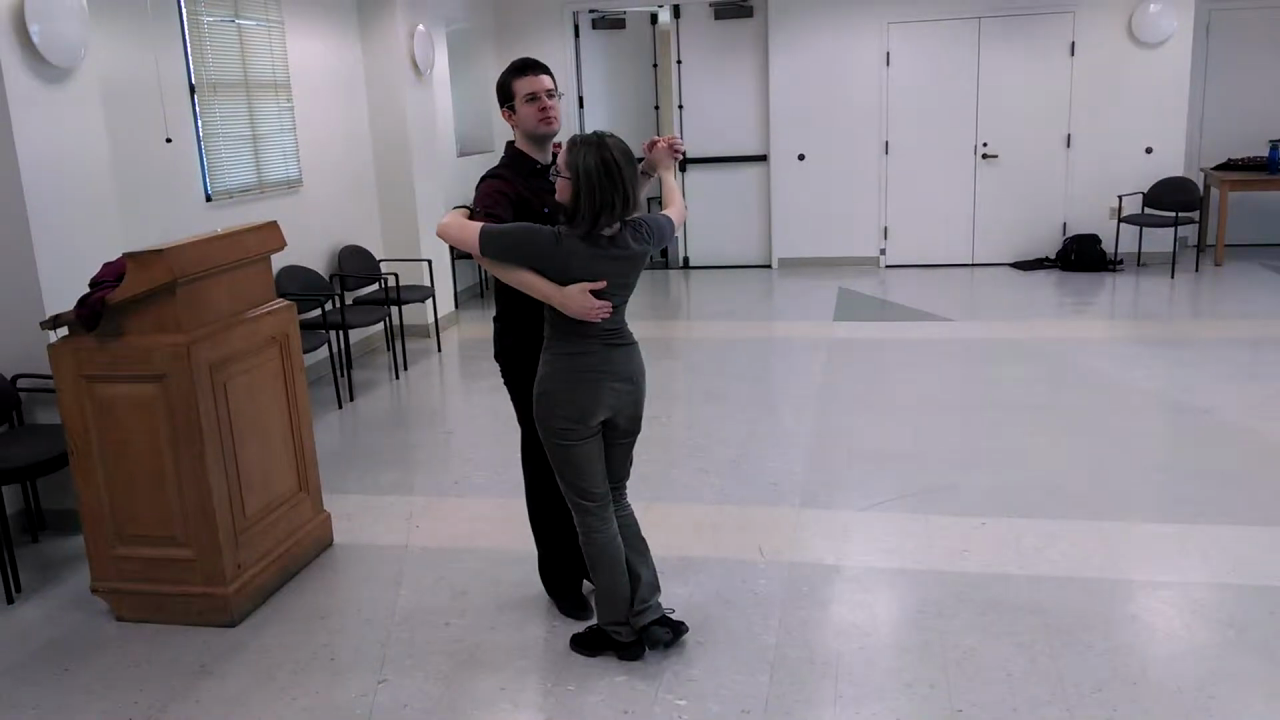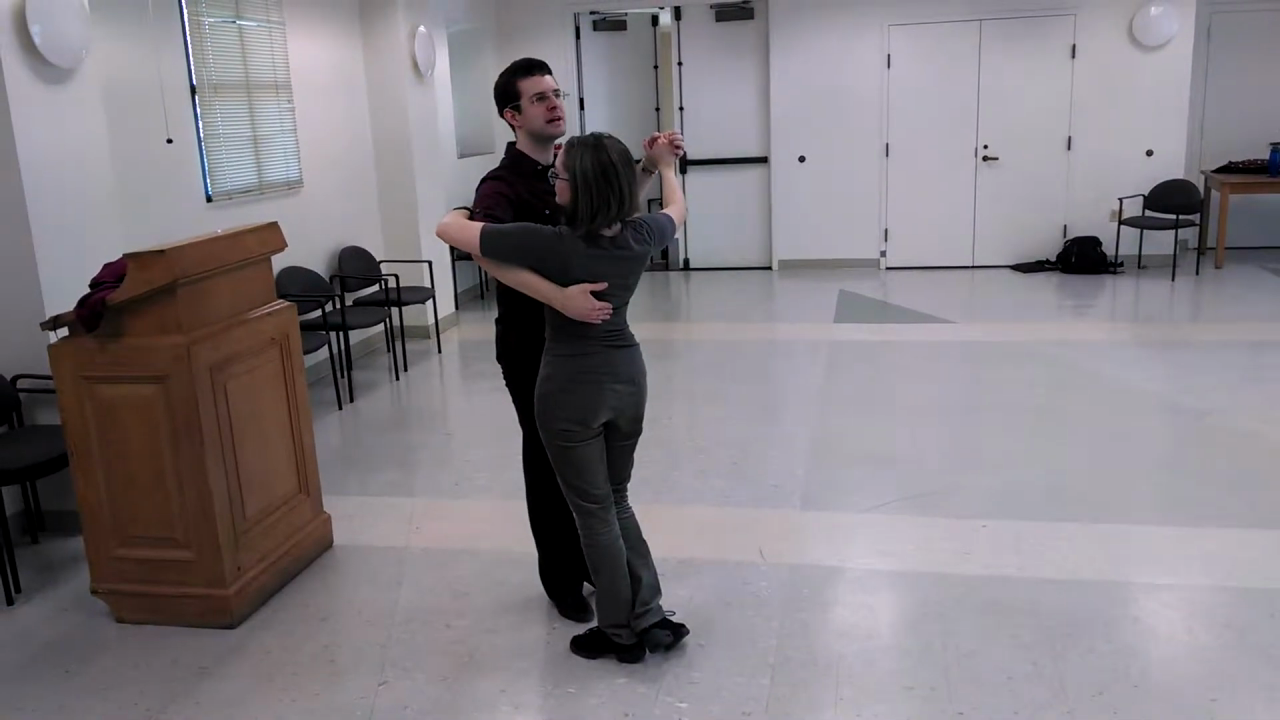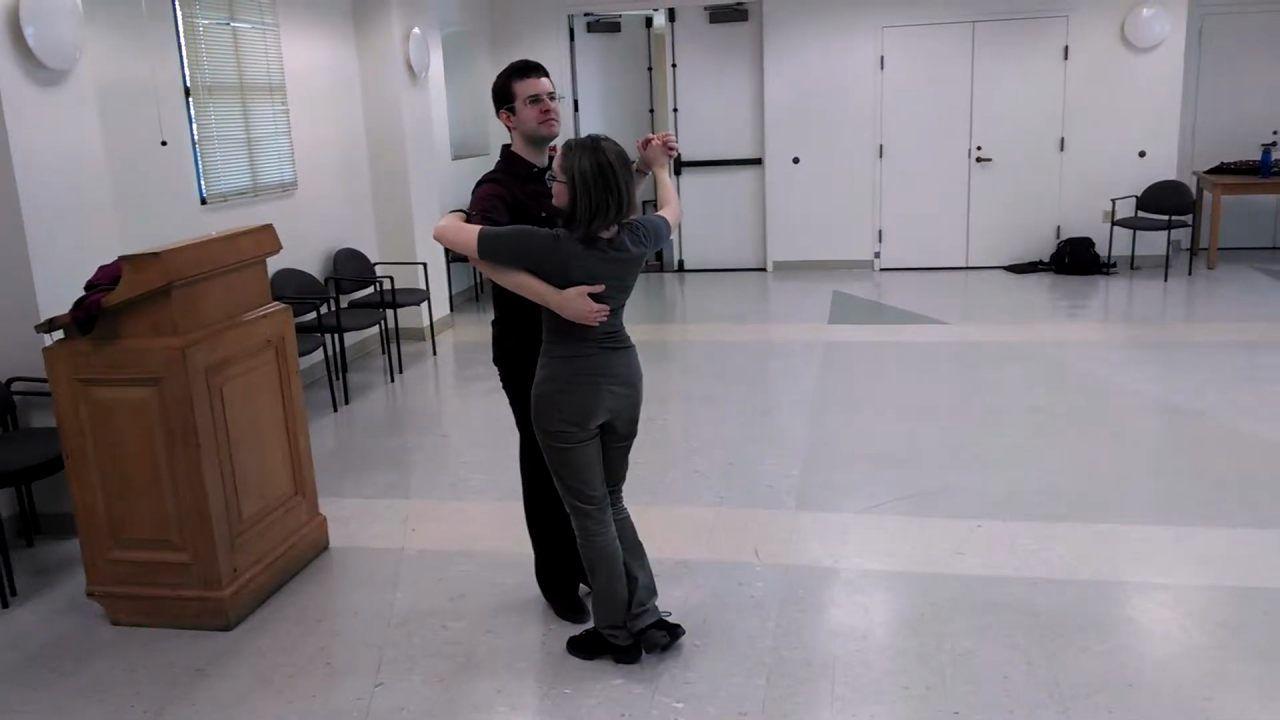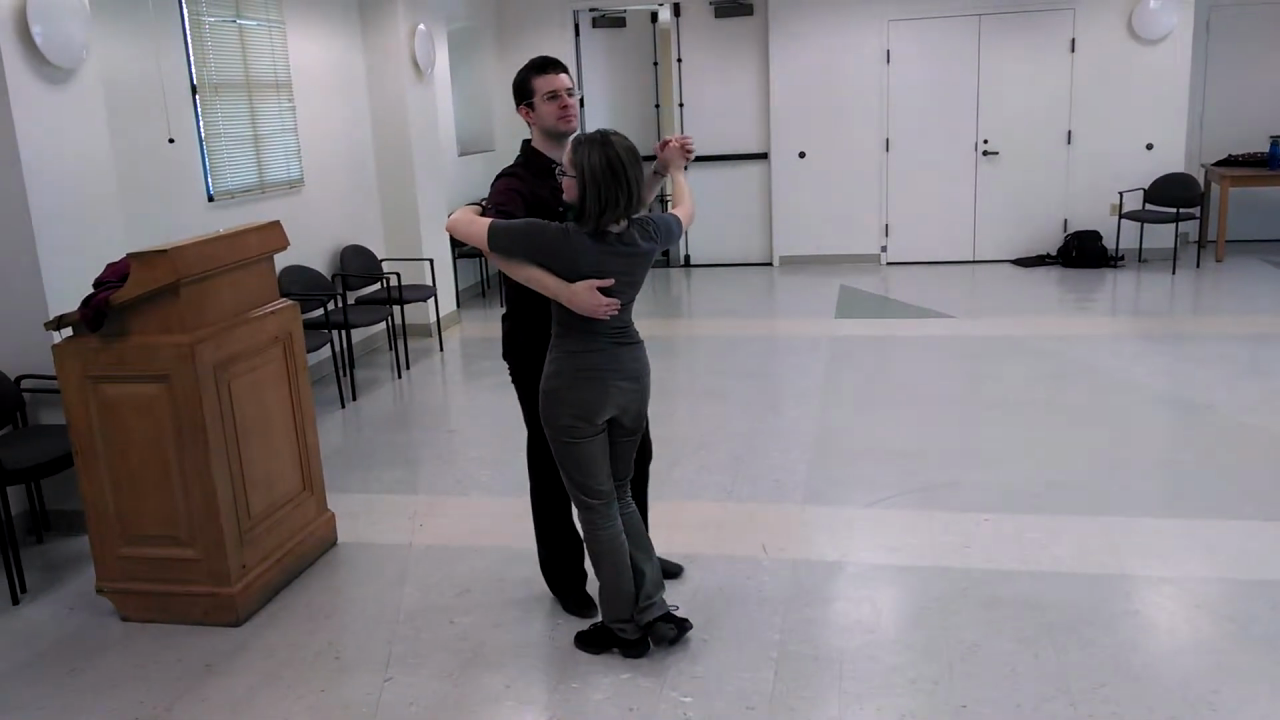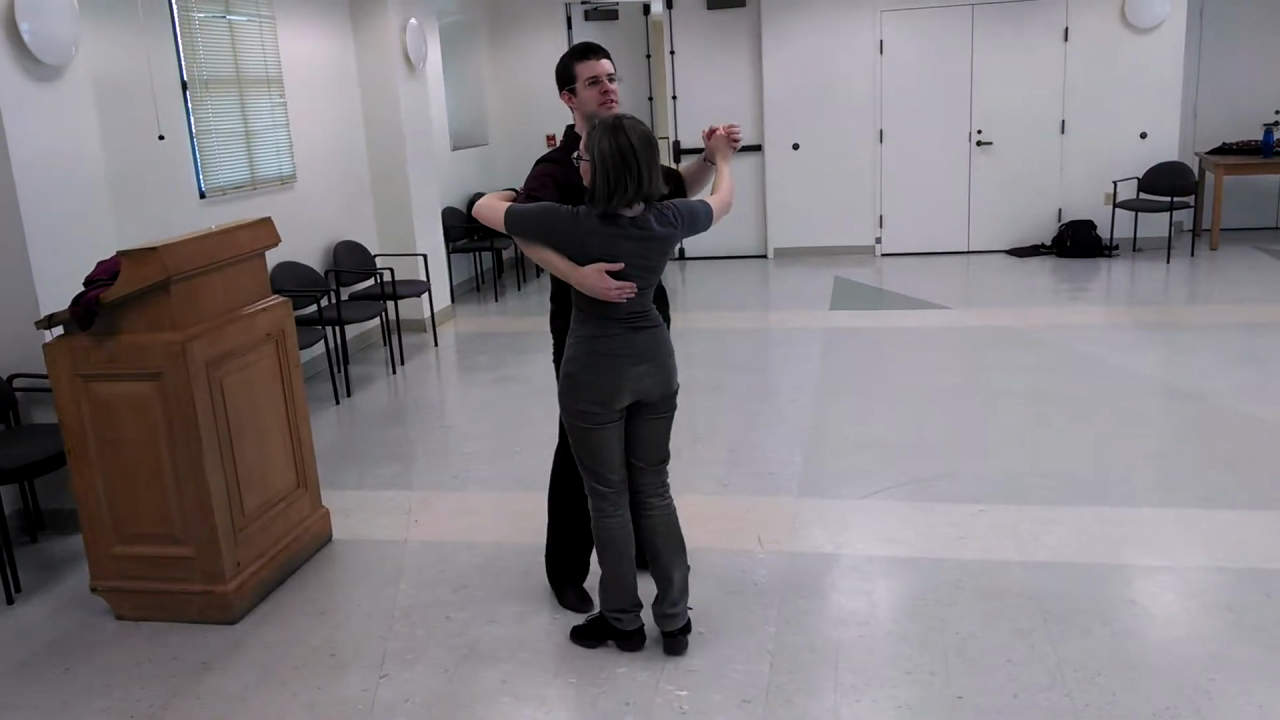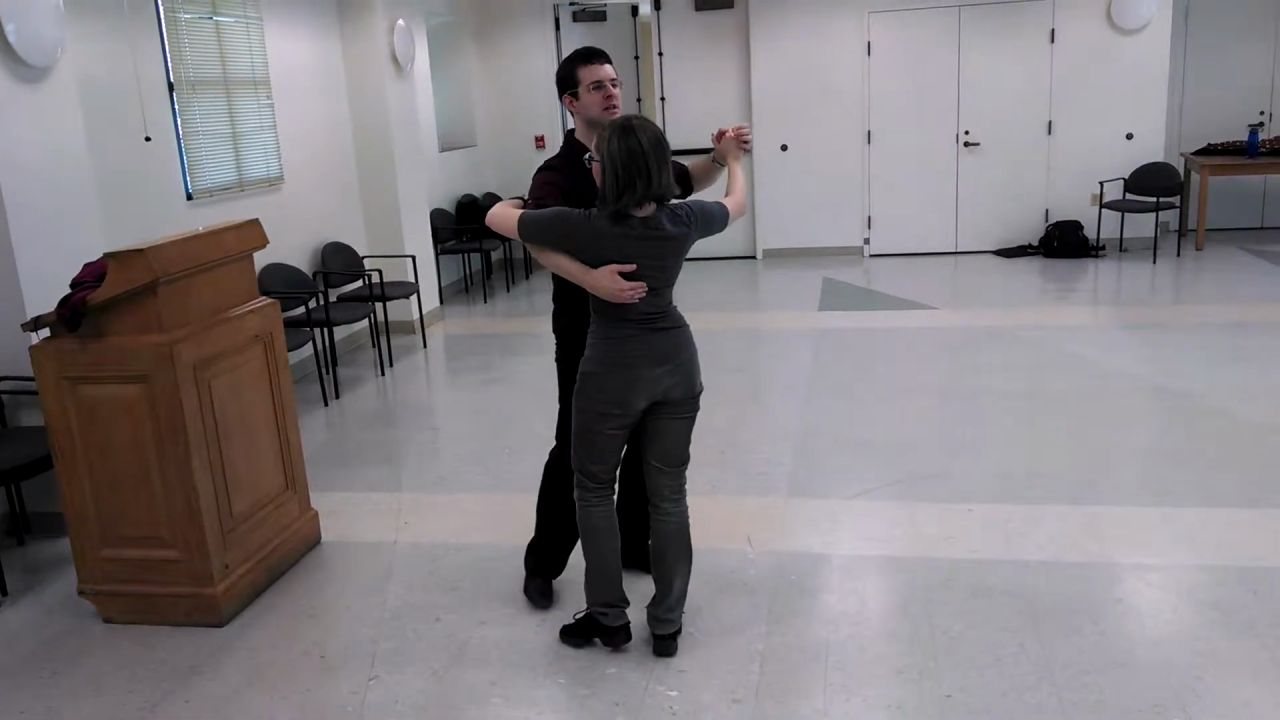
dt=0.7s
person 1, frame 1
right shoulder: (501, 185)
left wrist: (649, 169)
right wrist: (558, 296)
right hip: (529, 348)
right knee: (547, 460)
left ankle: (591, 556)
right ankle: (560, 574)
person 1, frame 2
right shoulder: (502, 187)
right elbow: (490, 253)
left wrist: (649, 166)
right wrist: (559, 297)
right hip: (532, 350)
right knee: (549, 462)
left ankle: (591, 559)
right ankle: (560, 577)
person 1, frame 3
right shoulder: (497, 190)
right elbow: (488, 257)
left wrist: (642, 169)
right wrist: (557, 299)
right hip: (530, 353)
right knee: (547, 465)
left ankle: (590, 561)
right ankle: (557, 579)
person 1, frame 4
right shoulder: (516, 185)
right elbow: (502, 250)
left wrist: (661, 171)
right wrist: (566, 293)
right hip: (541, 351)
left knee: (633, 447)
right knee: (554, 464)
right ankle: (565, 575)
person 1, frame 5
right shoulder: (556, 169)
left elbow: (678, 188)
left wrist: (711, 157)
right wrist: (576, 276)
right knee: (580, 451)
left ankle: (641, 544)
right ankle: (565, 570)
person 1, frame 6
right shoulder: (557, 175)
left elbow: (685, 181)
right elbow: (538, 239)
left wrist: (722, 157)
right wrist: (589, 279)
right hip: (587, 336)
left knee: (649, 442)
right knee: (578, 451)
left ankle: (631, 544)
right ankle: (543, 563)
person 2, frame 1
left shoulder: (549, 244)
right shoulder: (639, 236)
left elbow: (447, 229)
right elbow: (676, 212)
left wrist: (465, 208)
right wrist: (665, 168)
left hip: (568, 385)
right hip: (625, 374)
left knee: (591, 510)
right knee: (615, 499)
left ankle: (620, 630)
right ankle: (650, 615)
person 2, frame 2
left shoulder: (550, 245)
right shoulder: (640, 236)
left elbow: (448, 230)
right elbow: (677, 211)
left wrist: (465, 209)
right wrist: (666, 166)
left hip: (570, 387)
right hip: (627, 376)
left knee: (593, 510)
right knee: (616, 501)
left ankle: (621, 632)
right ankle: (650, 617)
person 2, frame 3
left shoulder: (546, 247)
right shoulder: (636, 238)
left elbow: (445, 233)
right elbow: (671, 213)
left wrist: (461, 212)
right wrist: (659, 167)
left hip: (566, 389)
right hip: (622, 378)
left knee: (589, 513)
right knee: (611, 503)
left ankle: (617, 634)
right ankle: (646, 618)
person 2, frame 4
left shoulder: (558, 241)
right shoulder: (647, 233)
left elbow: (458, 225)
right elbow: (685, 212)
left wrist: (474, 207)
right wrist: (676, 169)
left hip: (575, 383)
right hip: (631, 372)
left knee: (596, 507)
right knee: (619, 496)
left ankle: (624, 627)
right ankle: (653, 610)
person 2, frame 5
left shoulder: (572, 225)
right shoulder: (669, 220)
left elbow: (483, 209)
right elbow: (721, 202)
left wrist: (509, 193)
right wrist: (721, 158)
left hip: (594, 370)
right hip: (654, 362)
left knee: (608, 498)
right knee: (654, 490)
left ankle: (622, 621)
right ankle: (674, 619)
person 2, frame 6
left shoulder: (585, 228)
right shoulder: (683, 221)
left elbow: (496, 217)
right elbow: (736, 204)
left wrist: (520, 201)
right wrist: (732, 159)
left hip: (613, 372)
right hip: (676, 363)
left knee: (593, 490)
right knee: (668, 495)
left ankle: (608, 615)
right ankle: (667, 624)
